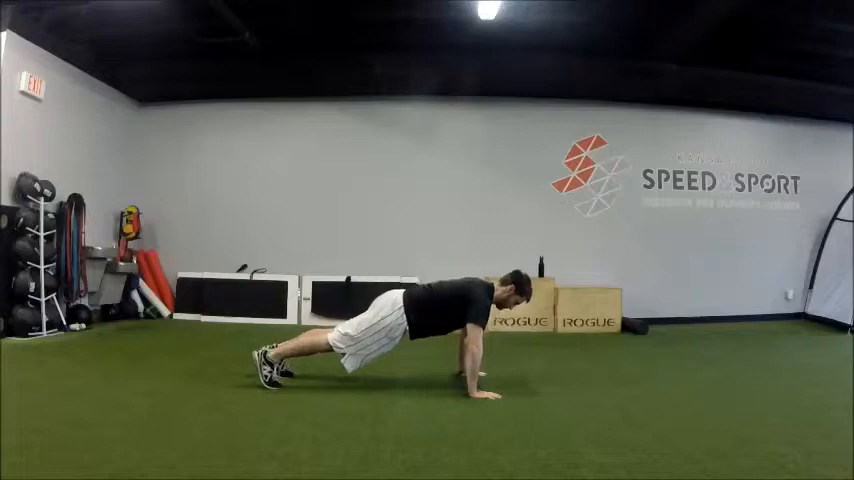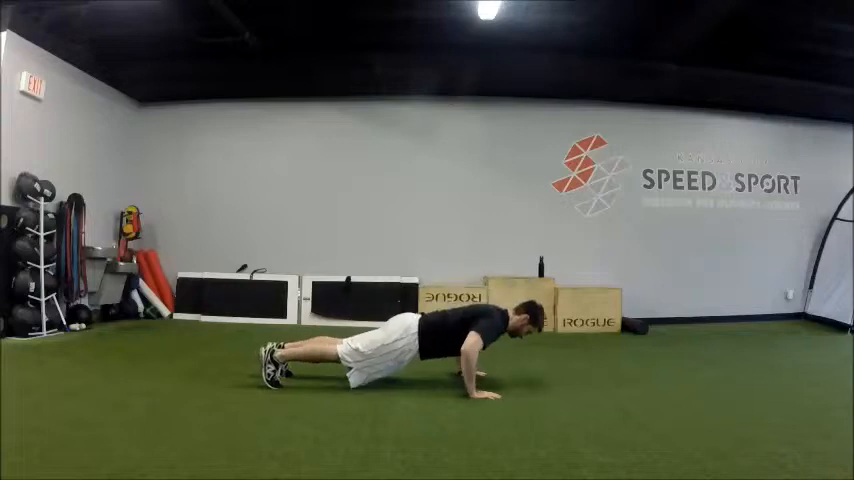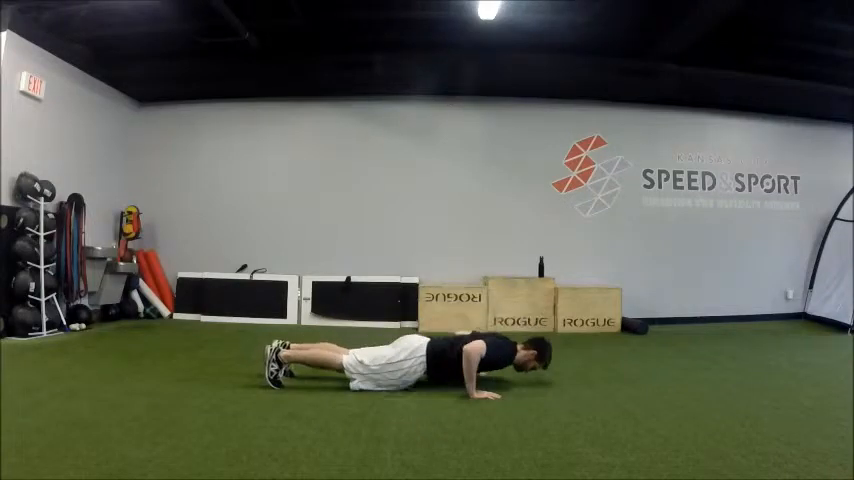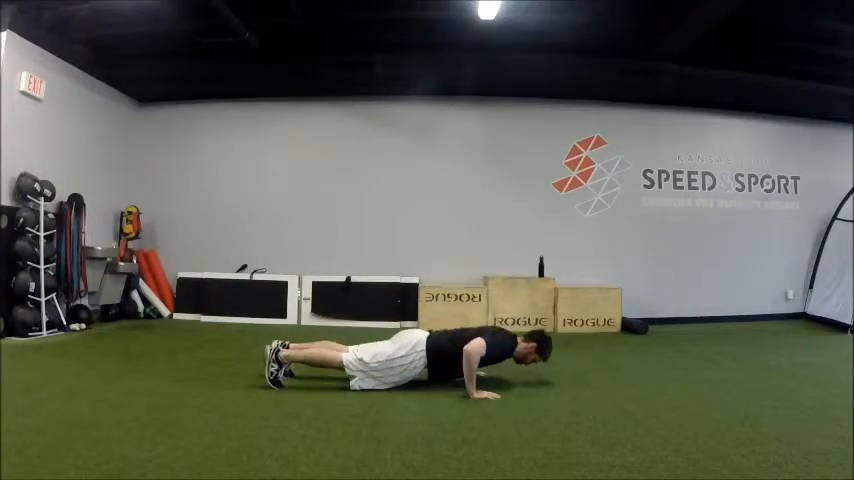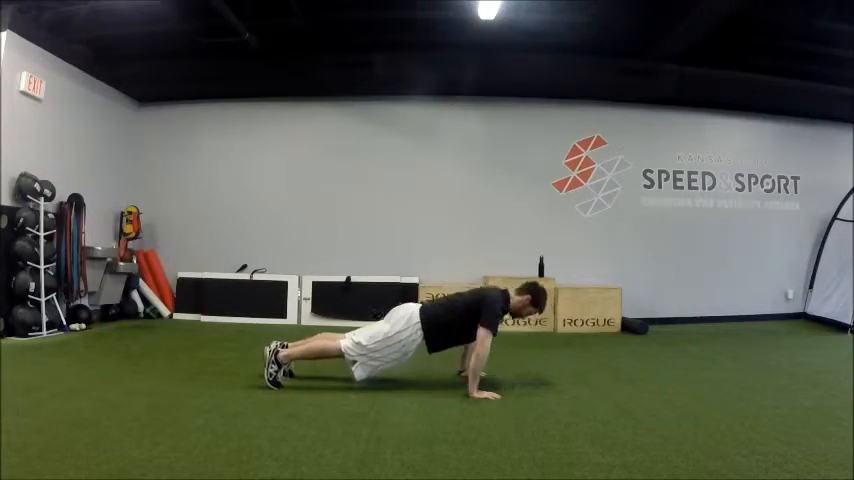
dt=0.3s
person 1, frame 1
left shoulder: (478, 291)
right shoulder: (481, 297)
left elbow: (464, 334)
right elbow: (474, 345)
left wrist: (463, 368)
right wrist: (474, 390)
left hip: (399, 307)
right hip: (398, 313)
left knee: (336, 337)
right knee: (334, 342)
left ankle: (276, 349)
right ankle: (272, 355)
person 1, frame 2
left shoulder: (492, 314)
right shoulder: (495, 321)
right elbow: (469, 350)
left wrist: (465, 369)
right wrist: (472, 391)
left hip: (410, 327)
right hip: (410, 338)
left knee: (343, 347)
right knee: (344, 355)
left ankle: (281, 348)
right ankle: (278, 355)
person 1, frame 3
left shoulder: (500, 344)
right shoulder: (505, 350)
left elbow: (461, 334)
right elbow: (470, 350)
left wrist: (468, 373)
right wrist: (473, 391)
left hip: (418, 347)
right hip: (417, 360)
left knee: (347, 355)
right knee: (346, 363)
left ankle: (286, 348)
right ankle: (282, 355)
person 1, frame 4
left shoulder: (500, 337)
right shoulder: (504, 344)
right elbow: (471, 350)
left wrist: (468, 371)
right wrist: (472, 391)
left hip: (418, 341)
right hip: (418, 354)
left knee: (347, 352)
right knee: (348, 362)
left ankle: (285, 348)
right ankle: (283, 356)
person 1, frame 5
left shoulder: (493, 297)
right shoulder: (496, 303)
left elbow: (470, 333)
right elbow: (482, 346)
left wrist: (466, 368)
right wrist: (474, 390)
left hip: (413, 317)
right hip: (414, 327)
left knee: (347, 341)
right knee: (347, 349)
left ankle: (284, 348)
right ankle: (281, 357)
